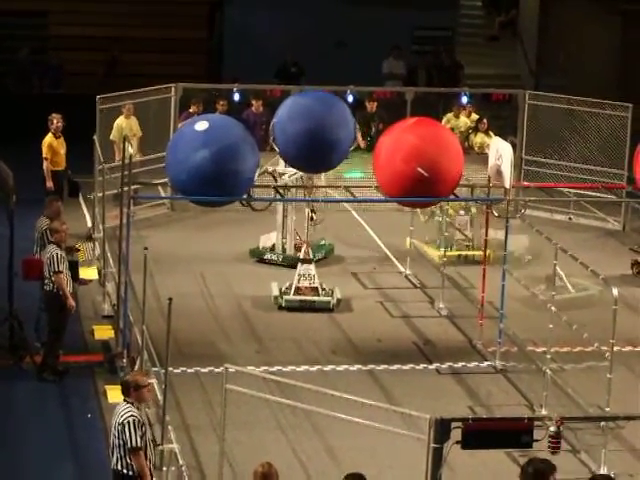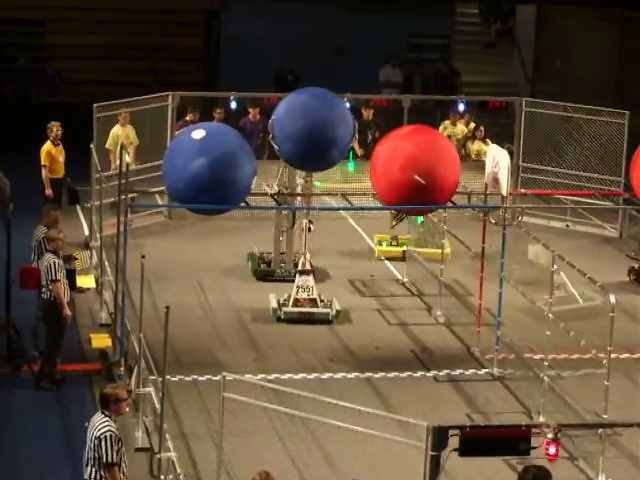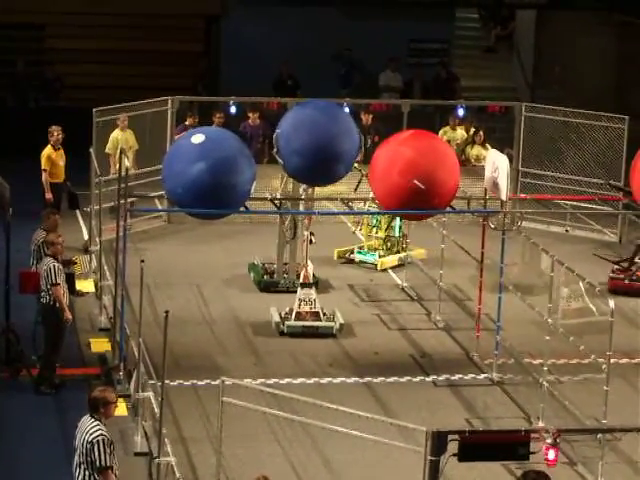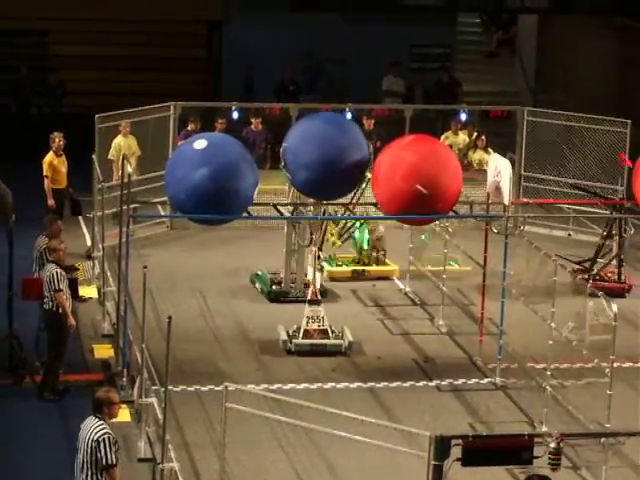
dt=0.7s
person 1, frame 1
left shoulder: (51, 249)
right shoulder: (56, 253)
right elbow: (58, 278)
right wrist: (69, 298)
left hip: (52, 295)
right hip: (57, 296)
left knee: (56, 332)
right knee: (56, 333)
left ankle: (52, 365)
right ankle: (44, 369)
person 1, frame 2
left shoulder: (48, 258)
right shoulder: (53, 262)
right elbow: (56, 286)
right wrist: (65, 307)
left hip: (49, 302)
right hip: (54, 305)
left knee: (53, 341)
right knee: (54, 342)
left ankle: (49, 374)
right ankle: (42, 378)
person 1, frame 3
left shoulder: (46, 262)
right shoulder: (53, 265)
right elbow: (56, 290)
right wrist: (66, 311)
left hip: (48, 306)
right hip: (54, 309)
left knee: (52, 345)
right knee: (53, 346)
left ankle: (49, 378)
right ankle: (42, 382)
person 1, frame 4
left shoulder: (50, 268)
right shoulder: (56, 272)
right elbow: (59, 296)
right wrist: (69, 316)
left hip: (51, 312)
right hip: (57, 315)
left knee: (55, 351)
right knee: (56, 352)
left ankle: (52, 385)
right ankle: (45, 388)
